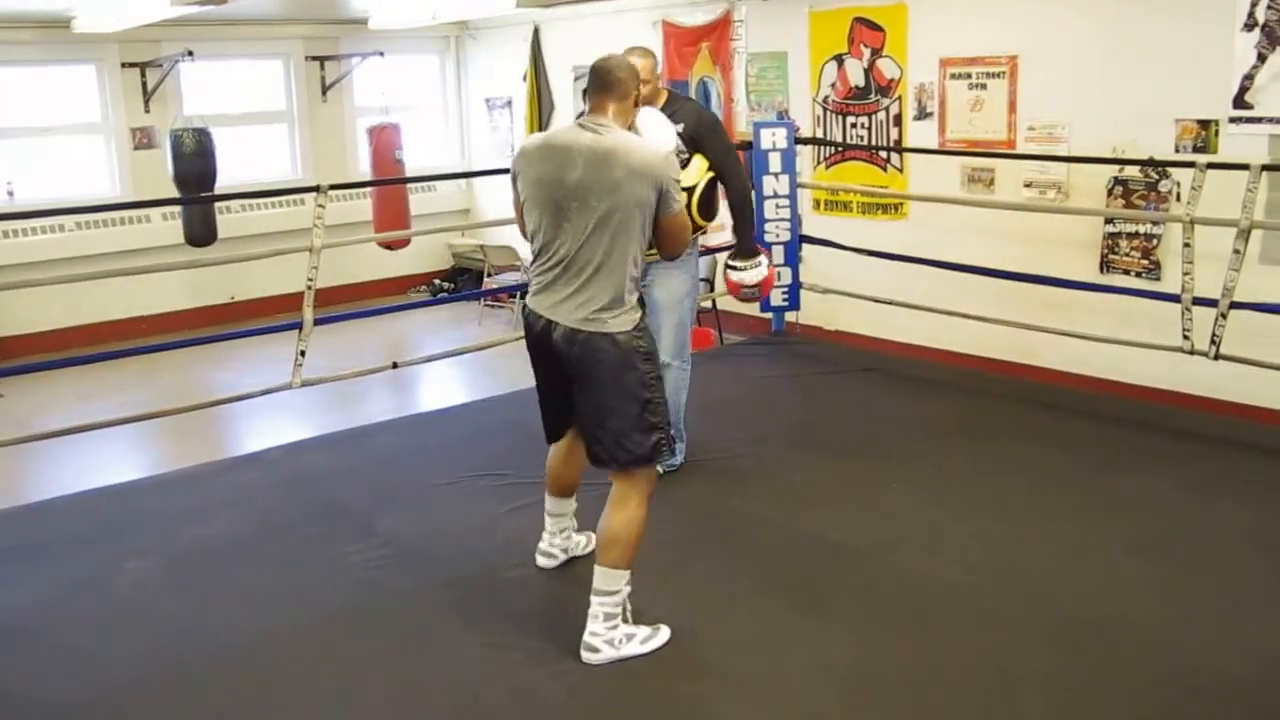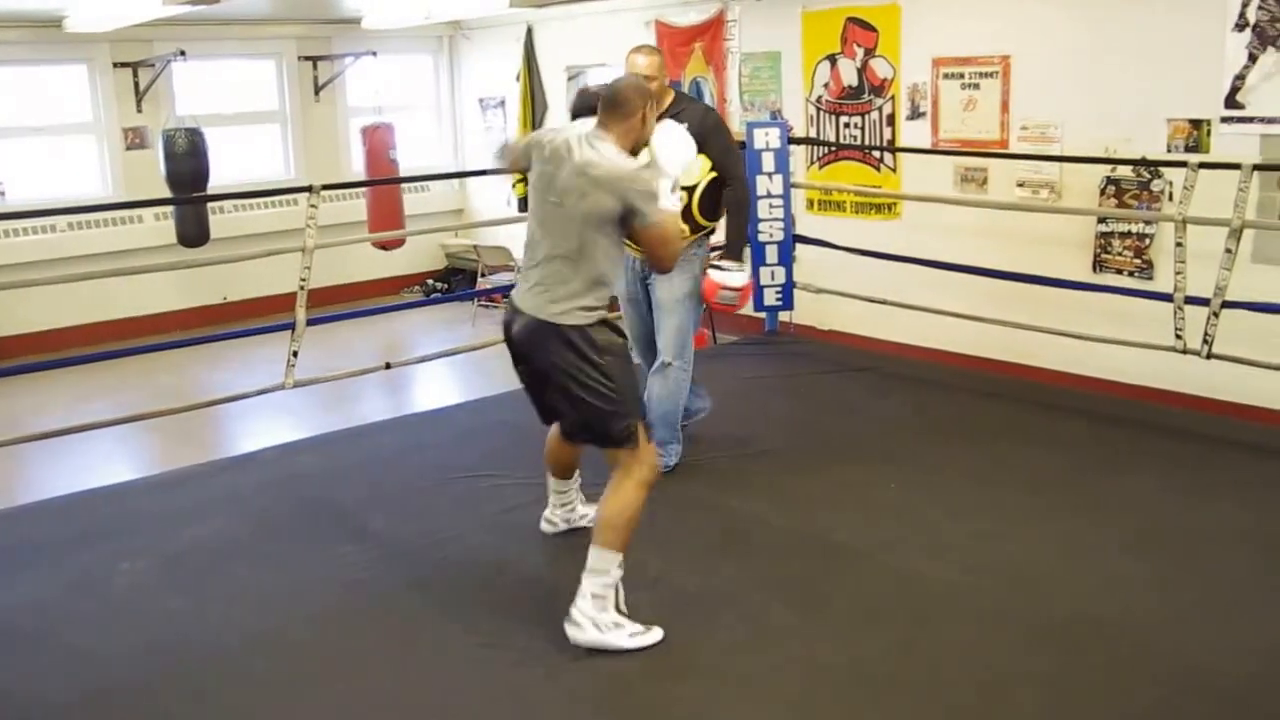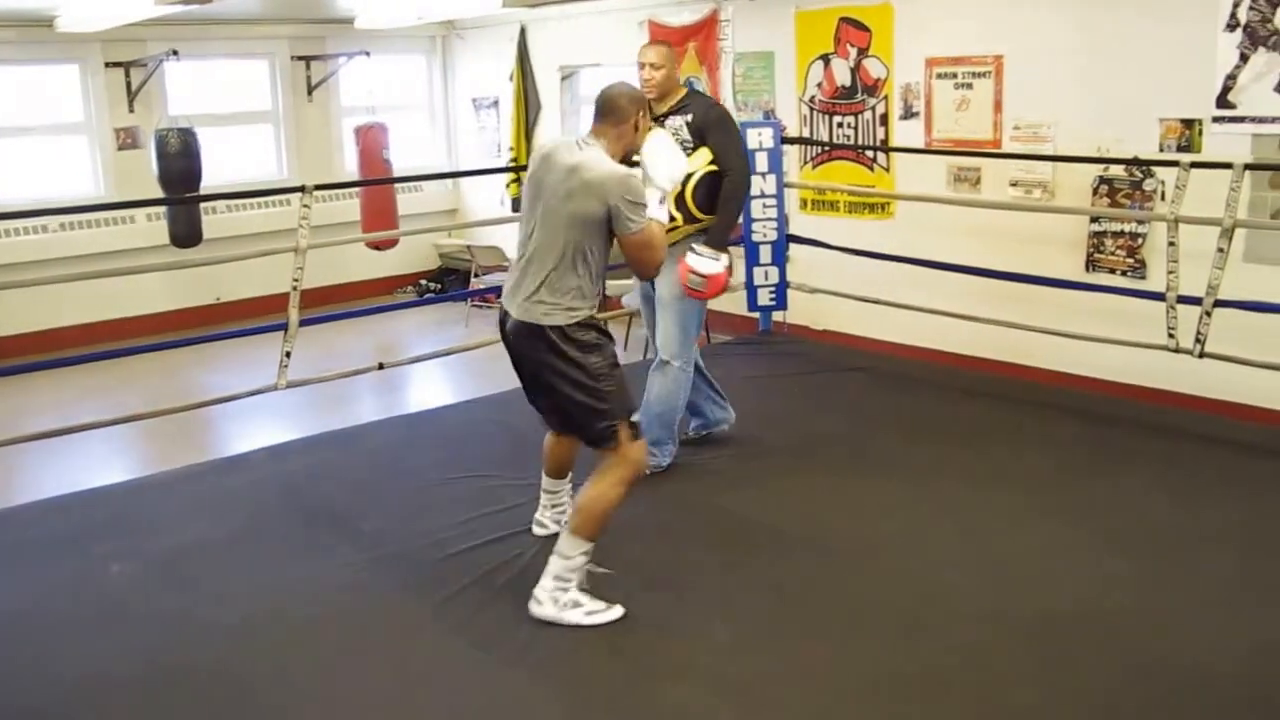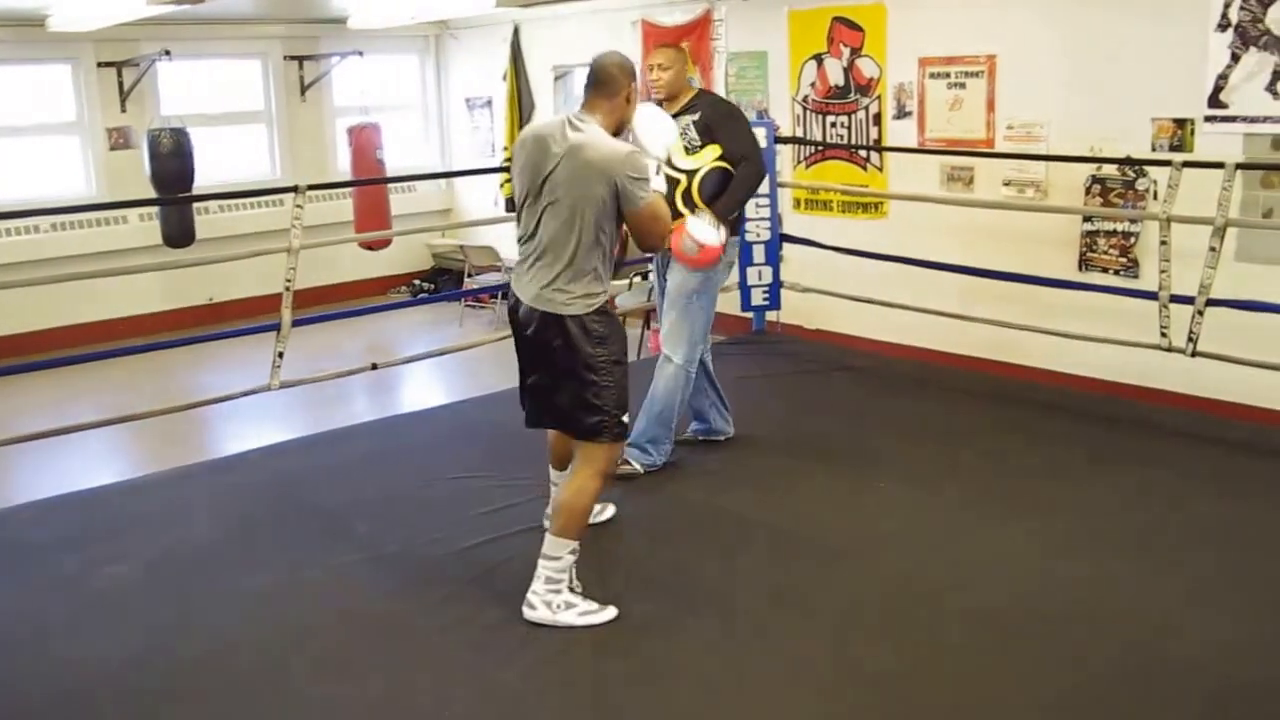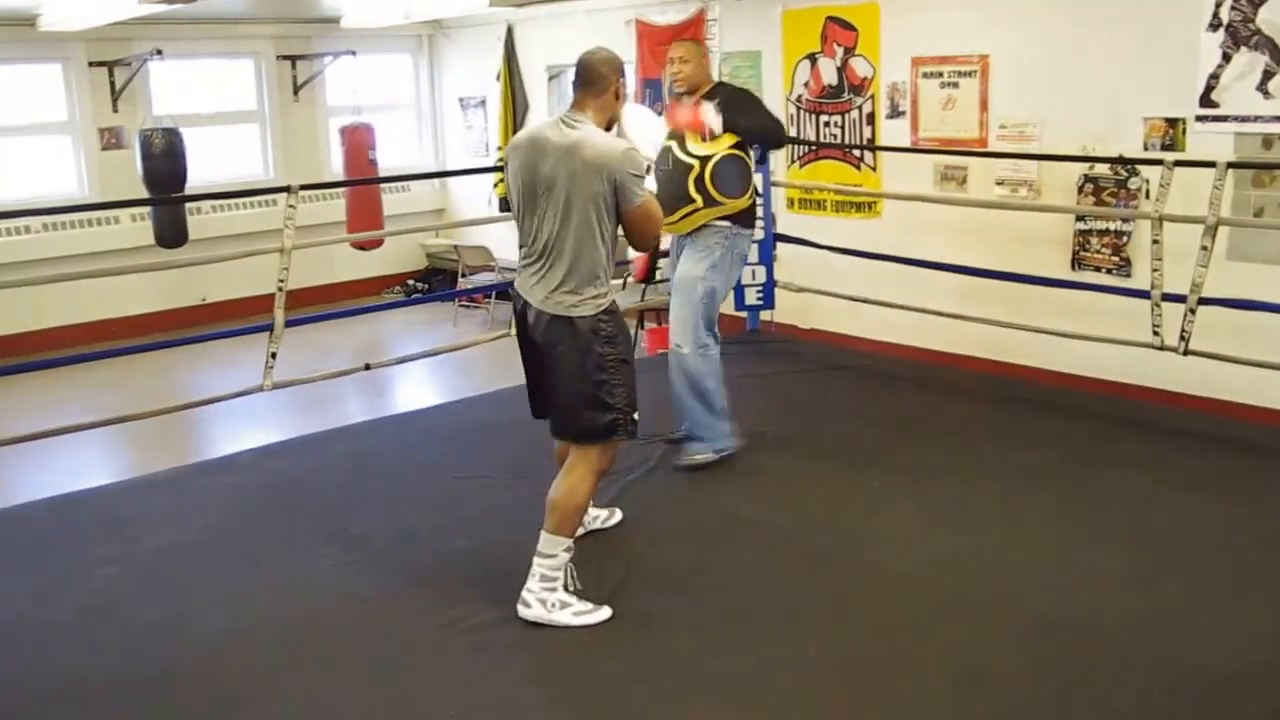
dt=0.2s
person 1, frame 1
left shoulder: (532, 151)
right shoulder: (654, 162)
right elbow: (675, 246)
left hip: (542, 318)
right hip: (607, 333)
left knee: (568, 433)
right knee: (632, 477)
left ankle: (556, 538)
right ankle: (606, 628)
person 1, frame 2
left shoulder: (554, 143)
right shoulder: (631, 176)
left elbow: (509, 155)
right elbow: (665, 257)
right wrist: (665, 190)
left hip: (524, 317)
right hip: (573, 329)
left knee: (571, 416)
right knee: (636, 463)
left ankle: (561, 509)
right ankle: (595, 610)
person 1, frame 3
left shoulder: (549, 153)
right shoulder: (620, 181)
right elbow: (649, 265)
right wrist: (658, 195)
left hip: (517, 317)
right hip: (558, 329)
left knee: (571, 415)
right knee: (626, 458)
left ankle: (553, 510)
right ankle: (558, 589)
person 1, frame 4
left shoulder: (531, 138)
right shoulder: (622, 159)
right elbow: (653, 239)
right wrist: (653, 171)
left hip: (526, 301)
right hip: (576, 315)
left knee: (567, 413)
right knee: (598, 453)
left ankle: (567, 504)
right ankle: (550, 590)
person 1, frame 5
left shoulder: (524, 143)
right shoulder: (618, 155)
right elbow: (647, 237)
right wrist: (641, 169)
left hip: (531, 302)
right hip: (582, 316)
left knee: (571, 424)
right knee: (592, 451)
left ankle: (575, 513)
right ankle: (544, 588)
person 2, frame 1
left shoulder: (693, 119)
left elbow: (735, 180)
left wrist: (746, 247)
left hip: (673, 256)
left knee: (669, 355)
left ankle: (665, 449)
person 2, frame 2
left shoulder: (699, 119)
left elbow: (735, 183)
left wrist: (733, 252)
left hip: (680, 255)
right hip: (632, 254)
left knee: (671, 355)
right knee: (646, 349)
left ankle: (659, 449)
right ankle: (691, 403)
person 2, frame 3
left shoulder: (705, 114)
left elbow: (738, 177)
left wrist: (716, 240)
left hip: (687, 249)
left knee: (673, 353)
right knee: (671, 346)
left ankle: (654, 450)
right ankle: (713, 413)
person 2, frame 4
left shoulder: (714, 112)
left elbow: (752, 168)
left wrist: (719, 216)
right hip: (666, 246)
left knee: (677, 349)
right knee: (687, 343)
left ankle: (647, 449)
right ankle: (713, 422)
person 2, frame 5
left shoulder: (732, 100)
right shoulder: (675, 117)
left elbow: (774, 135)
left wrist: (719, 121)
left hip: (720, 234)
right hip: (685, 235)
left knee: (688, 336)
right knee: (693, 334)
left ankle: (711, 435)
right ankle: (704, 425)
